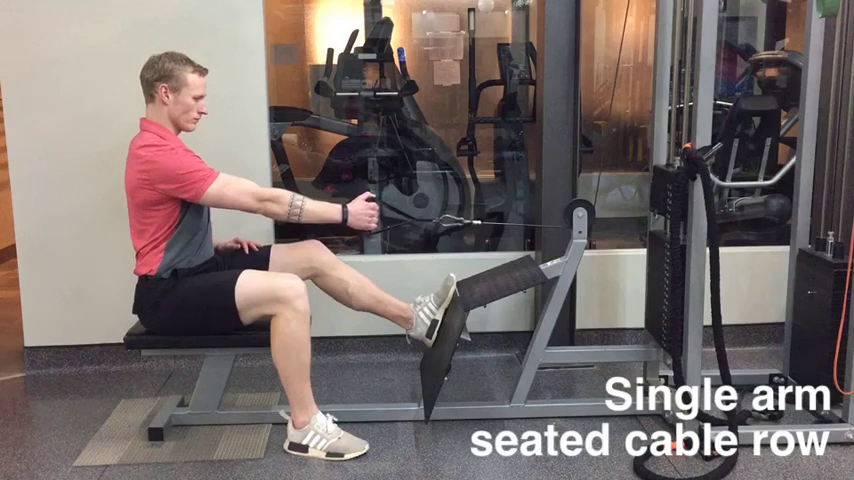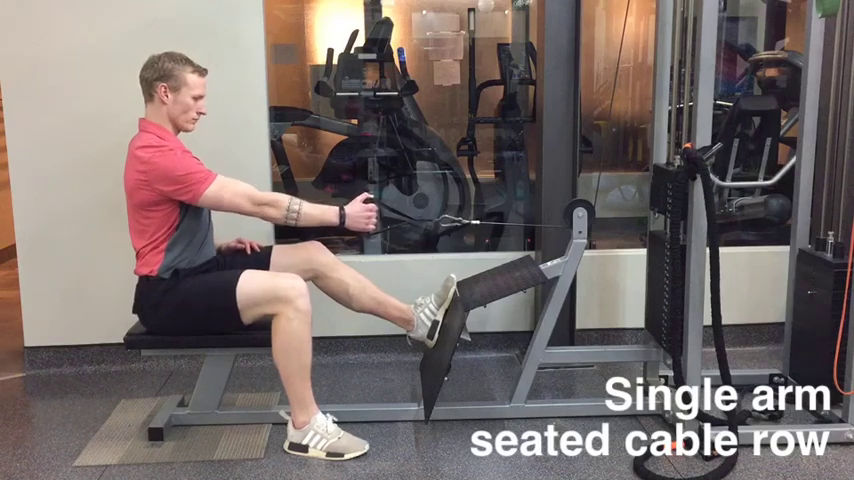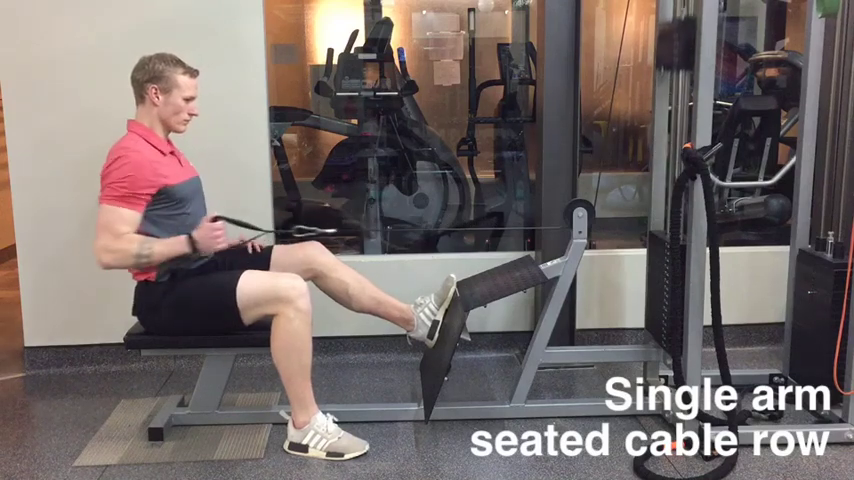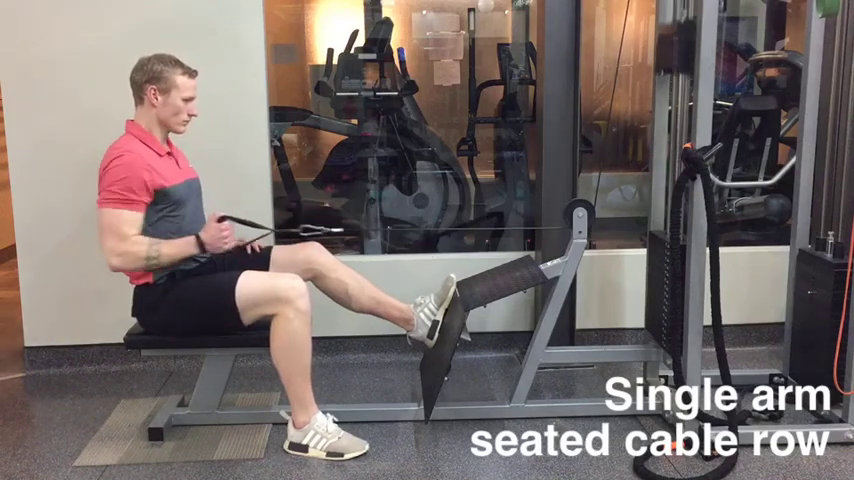
dt=0.7s
person 1, frame 1
left shoulder: (159, 145)
right shoulder: (159, 155)
right elbow: (260, 200)
left wrist: (218, 245)
right wrist: (344, 213)
left hip: (193, 269)
right hip: (168, 294)
left knee: (312, 254)
right knee: (289, 292)
left ankle: (413, 319)
right ankle: (305, 426)
person 1, frame 2
left shoulder: (158, 145)
right shoulder: (159, 156)
right elbow: (259, 202)
left wrist: (221, 246)
right wrist: (341, 215)
left hip: (194, 269)
right hip: (169, 293)
left knee: (312, 255)
right knee: (290, 291)
left ankle: (414, 320)
right ankle: (305, 426)
person 1, frame 3
left shoulder: (160, 148)
right shoulder: (131, 158)
right elbow: (111, 251)
left wrist: (218, 241)
right wrist: (192, 242)
left hip: (198, 269)
right hip: (167, 294)
left knee: (312, 254)
right knee: (290, 292)
left ankle: (414, 321)
right ankle: (305, 426)
person 1, frame 4
left shoulder: (165, 149)
right shoulder: (128, 160)
right elbow: (120, 254)
left wrist: (216, 242)
right wrist: (200, 243)
left hip: (196, 270)
right hip: (166, 295)
left knee: (311, 255)
right knee: (290, 292)
left ankle: (415, 321)
right ankle: (305, 426)
